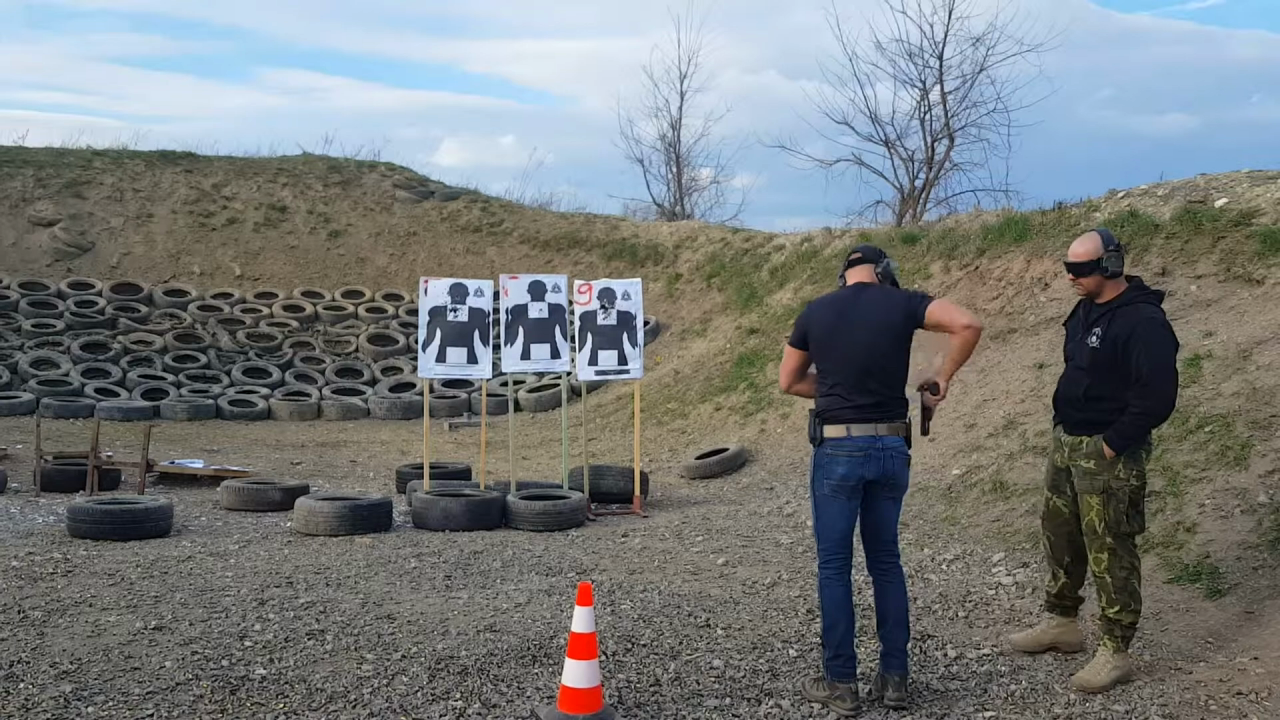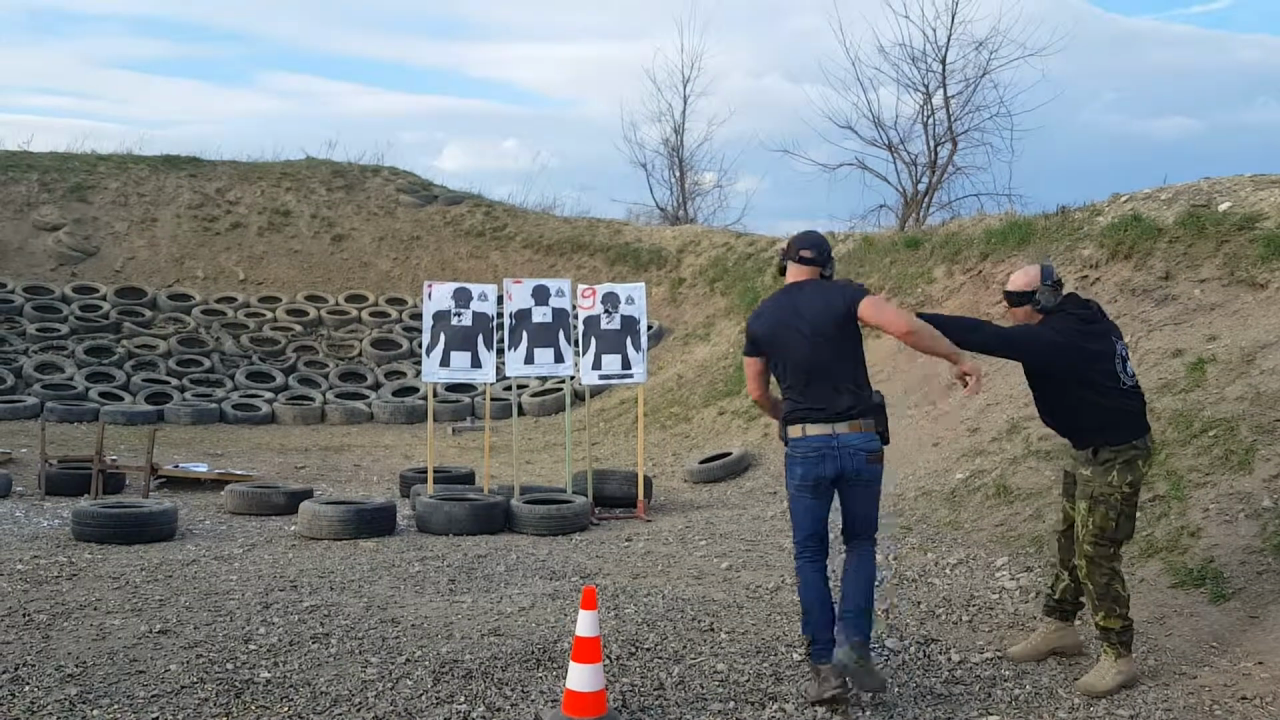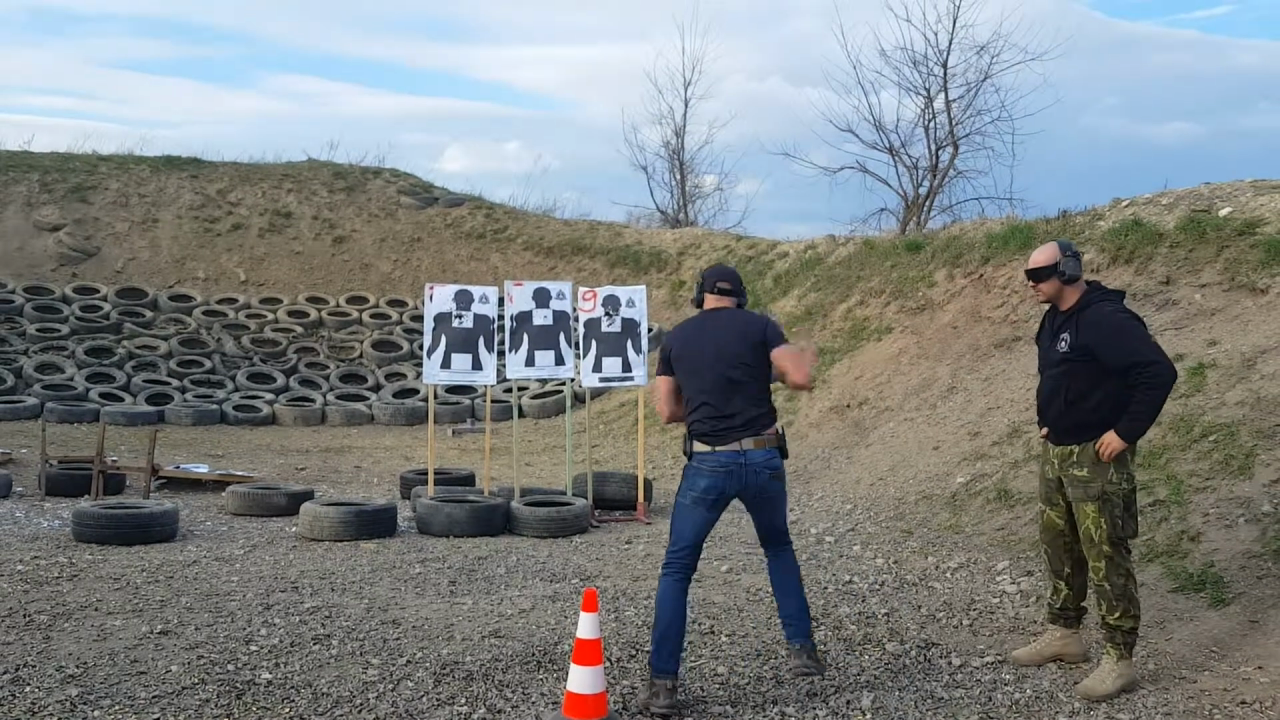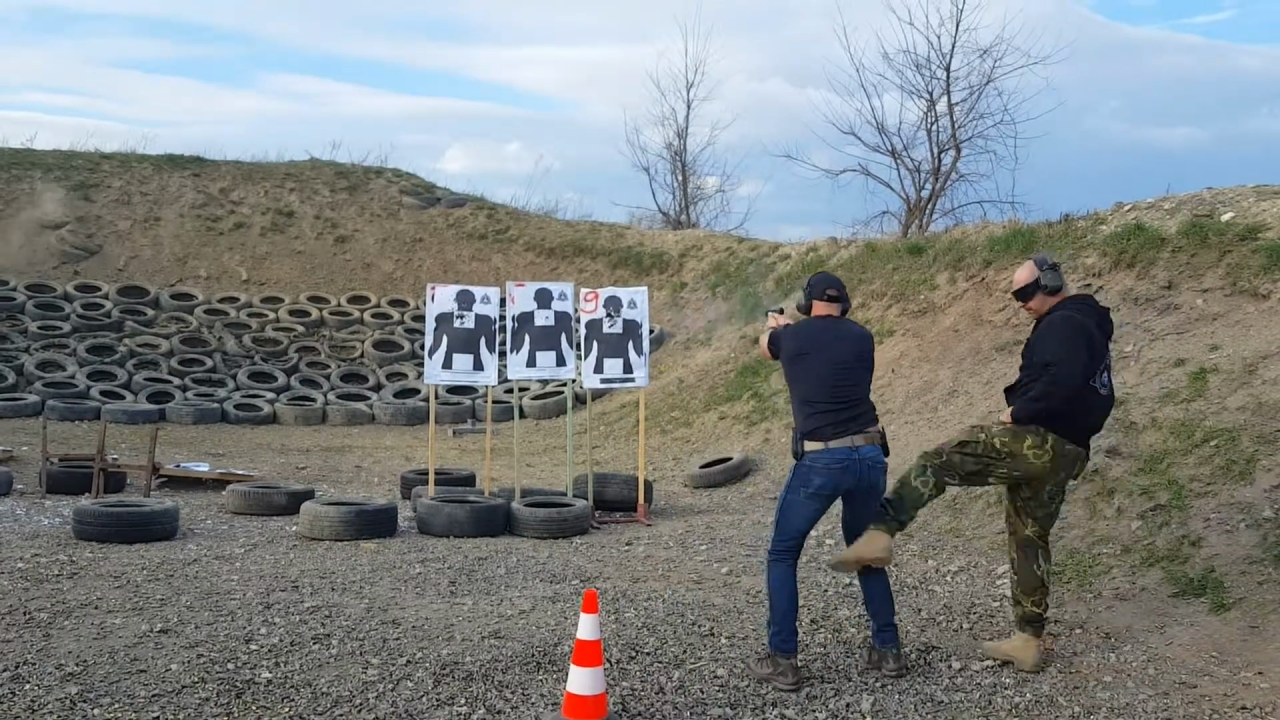
dt=1s
person 1, frame 1
left shoulder: (815, 312)
right shoulder: (902, 303)
left elbow: (788, 381)
right elbow: (969, 323)
right wrist: (945, 374)
left hip: (838, 450)
right hip: (890, 449)
left knee: (834, 565)
right knee: (886, 561)
right ankle: (893, 676)
person 1, frame 2
left shoulder: (760, 318)
right shoulder: (841, 295)
left elbow: (757, 394)
right elbow: (904, 328)
right wrist: (956, 360)
left hip: (804, 448)
right hip: (857, 443)
left knee: (808, 556)
right knee: (861, 545)
left ankle: (828, 669)
right ankle: (856, 649)
person 1, frame 3
left shoulder: (674, 338)
right shoulder: (759, 326)
left elbow: (667, 413)
right elbow: (803, 378)
right wrist: (803, 354)
left hip: (708, 465)
right hip: (762, 460)
left knee: (676, 573)
right knee: (778, 548)
right ankle: (801, 648)
person 1, frame 4
left shoulder: (791, 337)
right shoulder: (862, 337)
left elbow: (765, 347)
left wrist: (775, 325)
left hip: (820, 461)
right hip: (869, 457)
left knee: (783, 555)
left ankle: (783, 660)
right ankle: (887, 649)
person 2, frame 1
left shoulder: (1142, 321)
right shoulder: (1085, 311)
left elbow: (1158, 397)
left wrist: (1112, 444)
left hip: (1108, 451)
right hip: (1067, 441)
left knee: (1109, 551)
right knee: (1060, 536)
left ankle: (1115, 653)
right ankle: (1061, 623)
person 2, frame 2
left shoulder: (1053, 338)
right shoulder: (1079, 322)
left elbow: (985, 336)
left hip: (1114, 455)
right hip: (1090, 448)
left knee: (1095, 555)
right knee: (1071, 543)
left ankle: (1119, 658)
right ankle: (1058, 628)
person 2, frame 3
left shoulder: (1106, 319)
right shoulder: (1054, 319)
left elbow: (1159, 373)
left wrist: (1126, 432)
left hip: (1097, 456)
right hip: (1057, 452)
left knee: (1106, 555)
right knee: (1058, 546)
left ankle: (1119, 659)
right ankle: (1063, 633)
person 2, frame 4
left shoulder: (1064, 323)
right shoulder: (1090, 327)
left elbow: (1061, 380)
right elbow: (1093, 394)
left wrist: (1019, 412)
left hip: (1032, 438)
right hip: (1066, 452)
left knee: (934, 465)
right knee: (1031, 541)
left ankle: (877, 537)
right ankle: (1027, 640)
